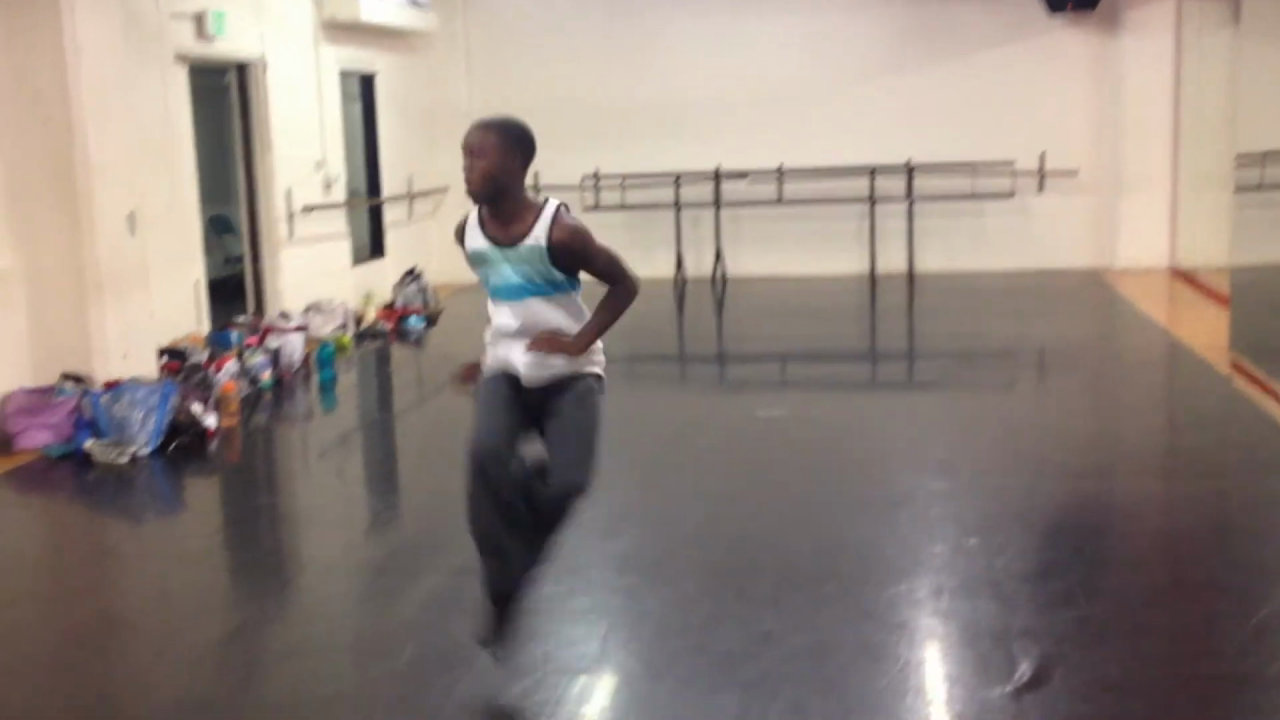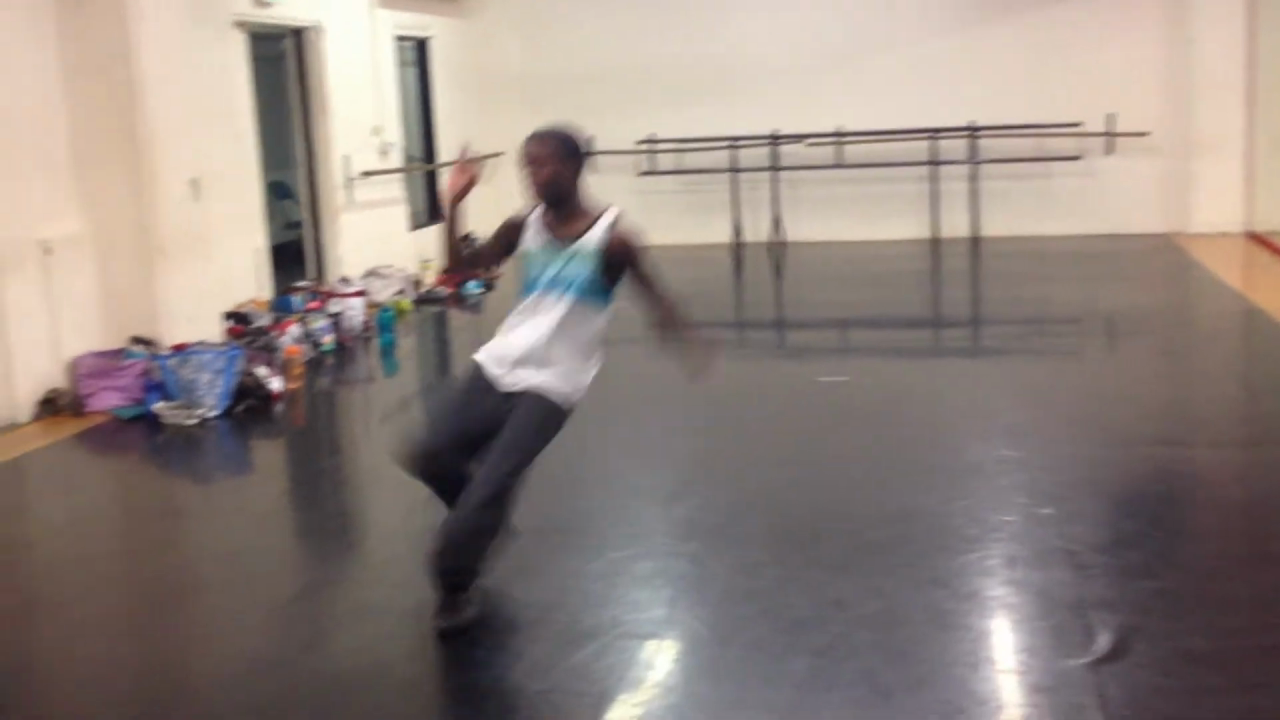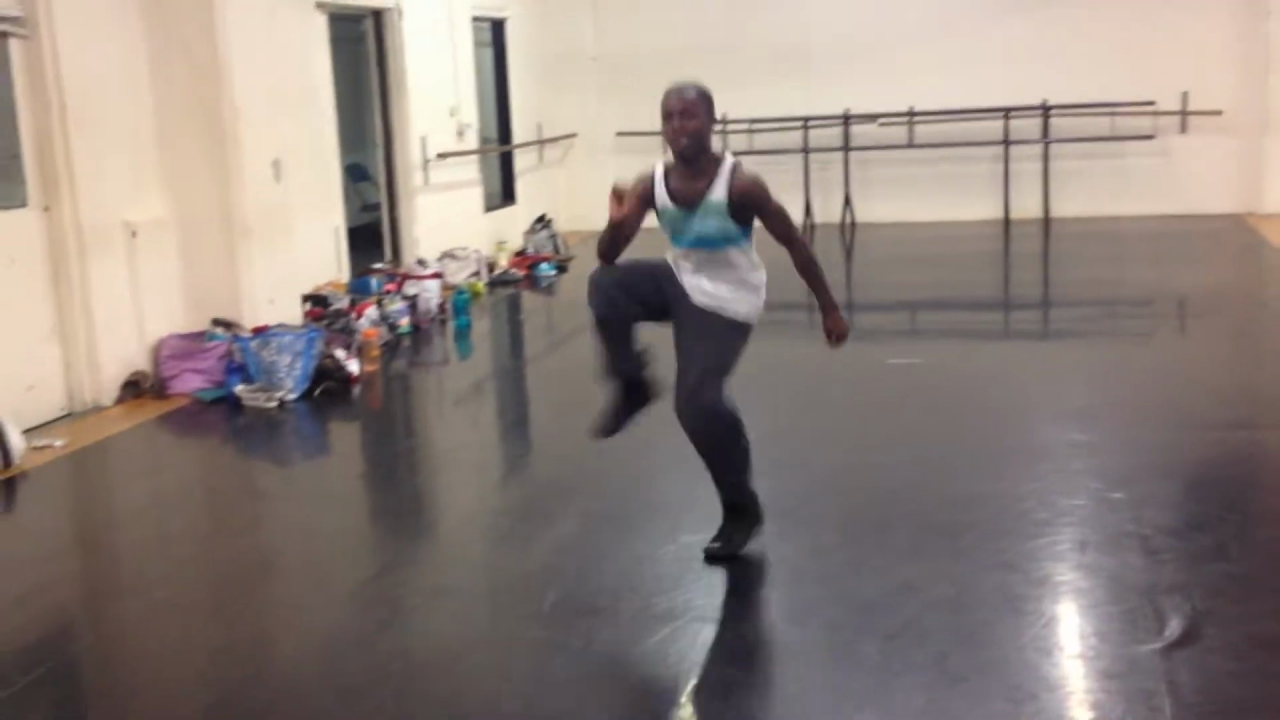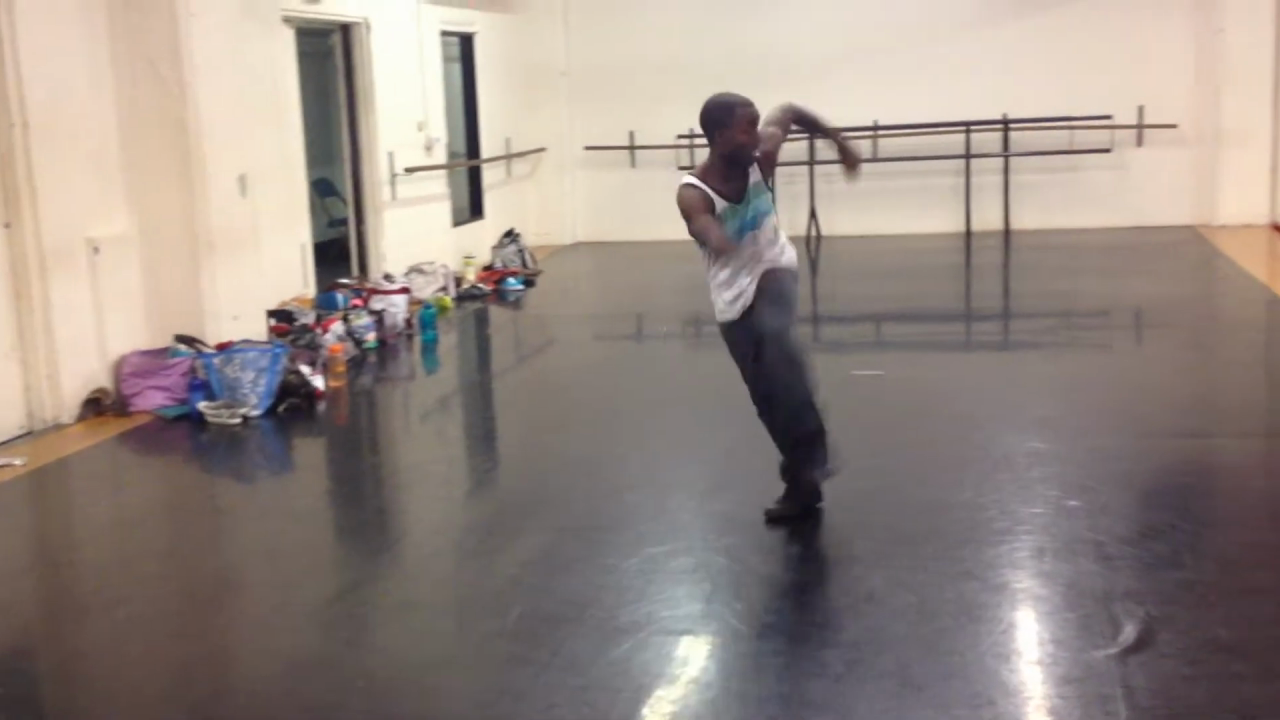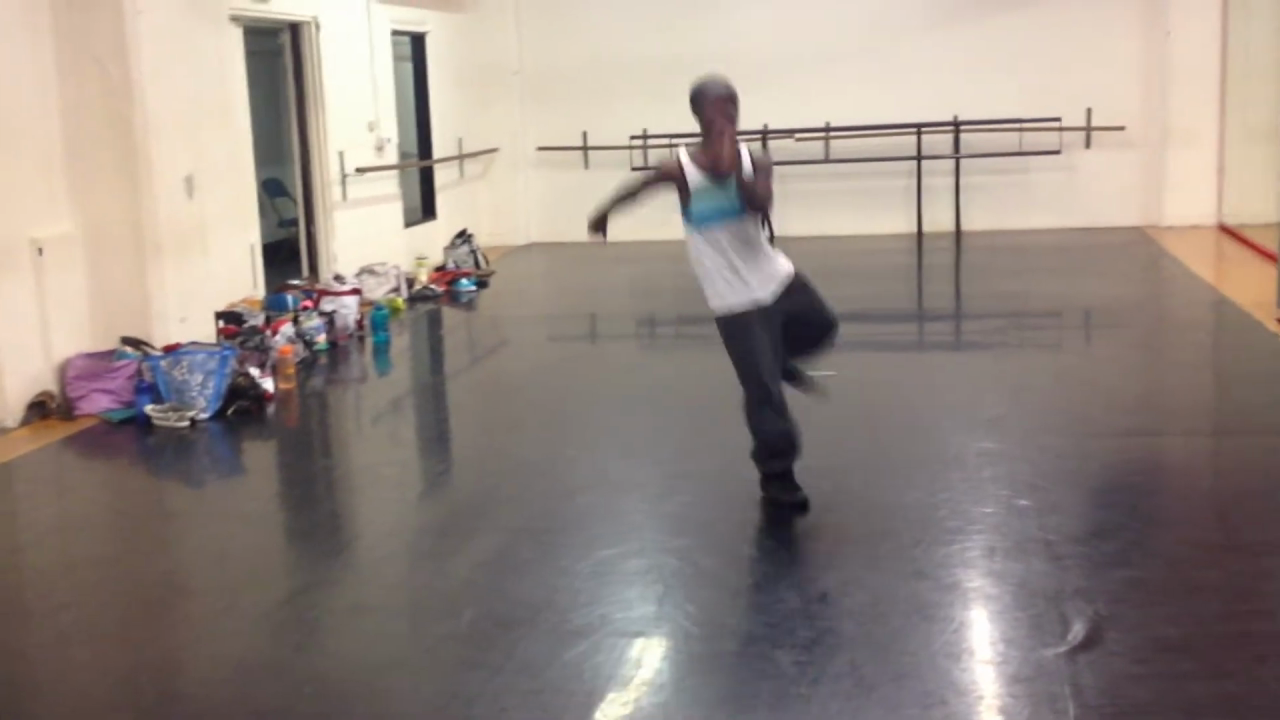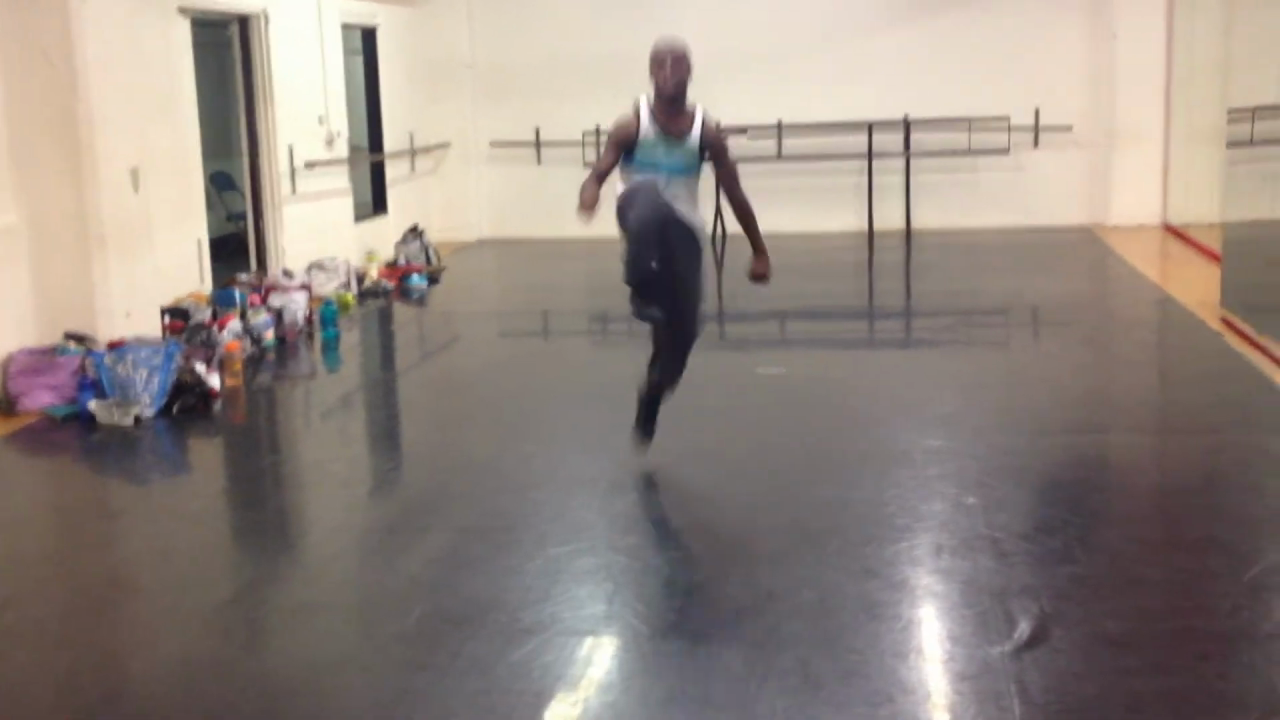
dt=0.3s
person 1, frame 1
left shoulder: (561, 229)
right shoulder: (467, 230)
left elbow: (625, 285)
left wrist: (582, 339)
right wrist: (488, 355)
left hip: (570, 372)
right hip: (506, 371)
left knee: (563, 480)
right knee: (486, 456)
left ankle: (520, 561)
right ankle: (503, 589)
person 1, frame 2
left shoulder: (611, 238)
right shoulder: (523, 226)
left elbow: (655, 301)
right elbow: (460, 267)
left wrist: (687, 342)
right wrist: (455, 205)
left hip: (549, 384)
right hip: (499, 363)
left knee: (490, 488)
right knee: (431, 457)
left ankle: (455, 583)
person 1, frame 3
left shoulder: (741, 182)
right shoulder: (651, 183)
left elbow: (794, 243)
right elbow: (609, 258)
left wrist: (829, 309)
right wrist: (616, 222)
left hip: (728, 302)
right hip: (681, 287)
left knee: (698, 404)
right knee: (604, 285)
left ankle: (740, 511)
right ankle: (632, 385)
person 1, frame 4
left shoulder: (756, 152)
right shoulder: (691, 193)
left elbow: (791, 111)
right elbow: (717, 248)
left wrist: (839, 142)
left hip: (772, 269)
right hip: (732, 293)
left knee: (773, 336)
right knee: (764, 390)
left ankle: (808, 456)
right ankle: (802, 477)
person 1, frame 5
left shoulder: (754, 160)
right shoulder: (679, 167)
left elbow: (763, 208)
right elbow: (635, 187)
left wrist: (738, 171)
right wrist: (604, 213)
left hip: (773, 274)
right hip: (733, 295)
left knee: (821, 329)
right knee: (762, 388)
left ankle: (779, 361)
right ankle: (776, 473)
person 1, frame 6
left shoulder: (705, 132)
right shoulder: (631, 123)
left elbow: (733, 194)
right elbow: (604, 164)
left wrist: (759, 251)
right wrist: (591, 189)
left hip: (681, 229)
right hip: (642, 209)
left knee: (683, 328)
right knee: (647, 206)
left ankle: (650, 400)
right ankle: (642, 289)
